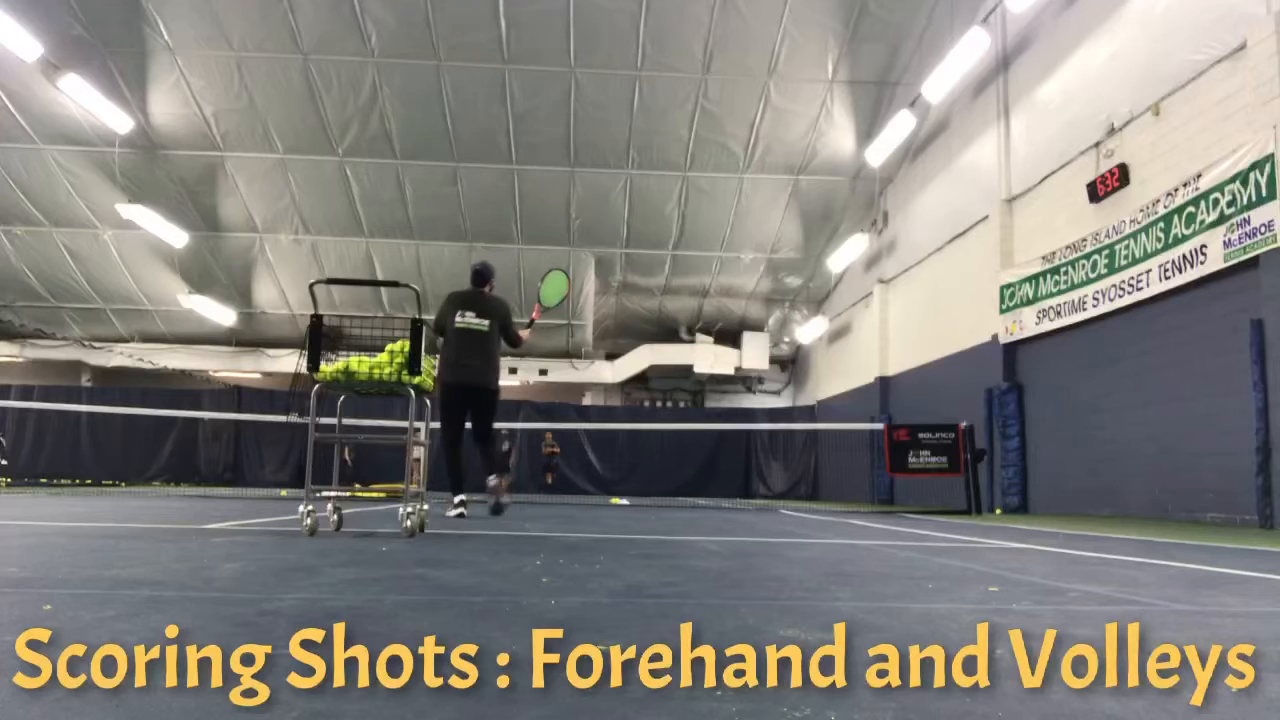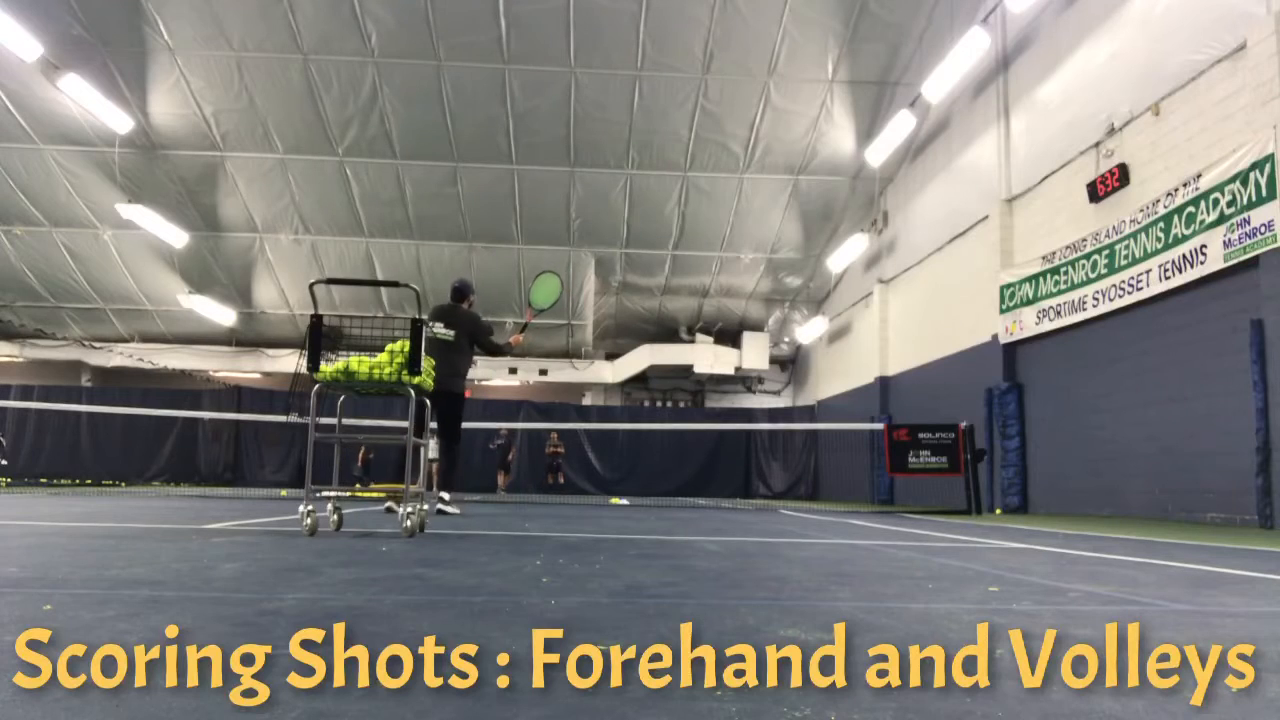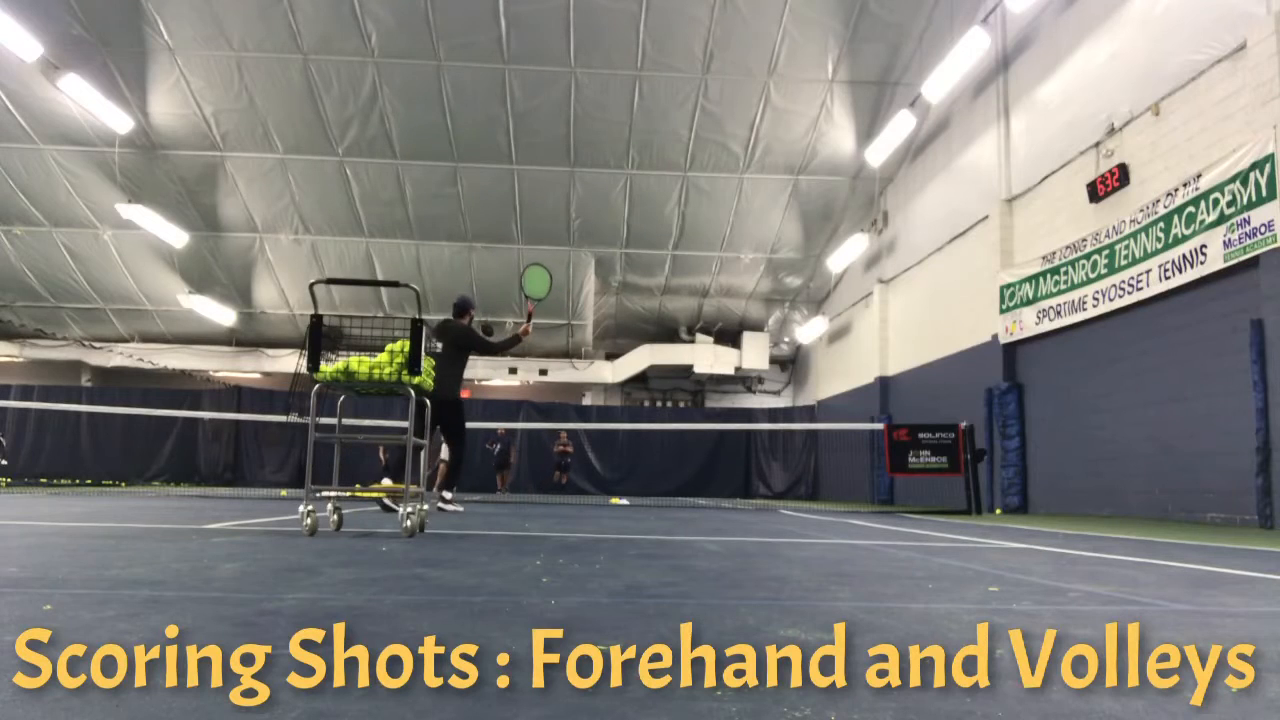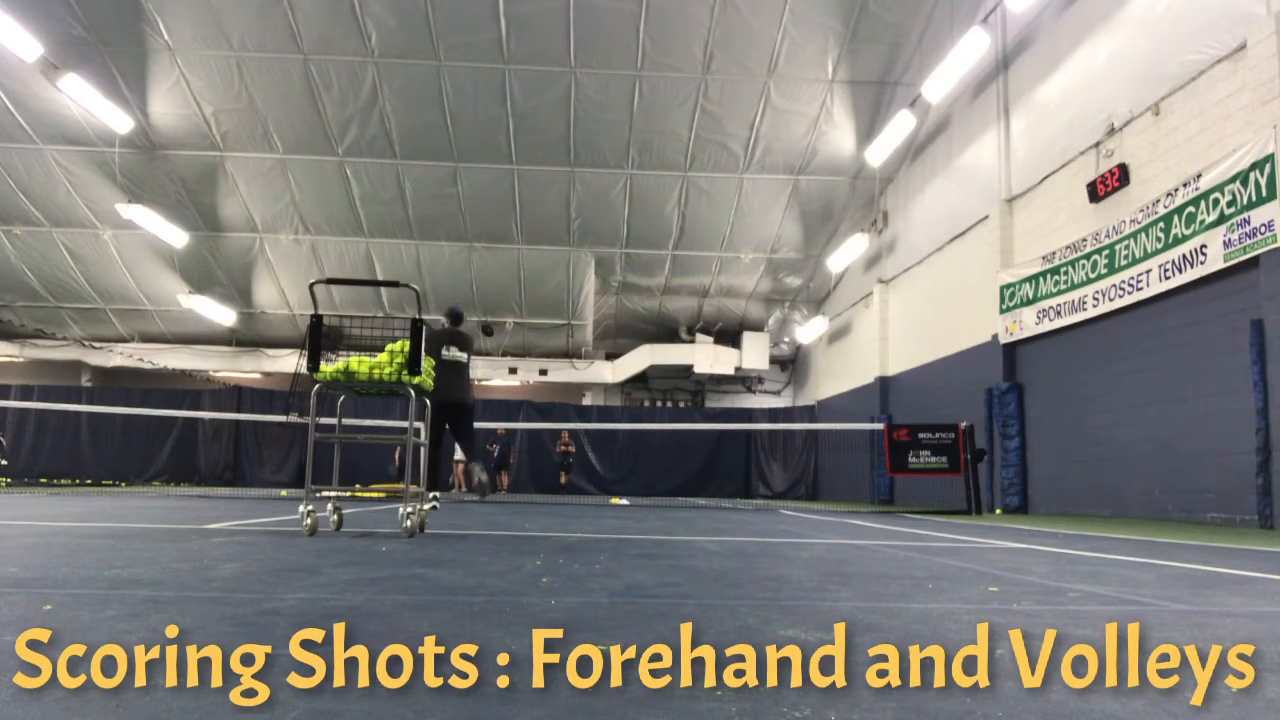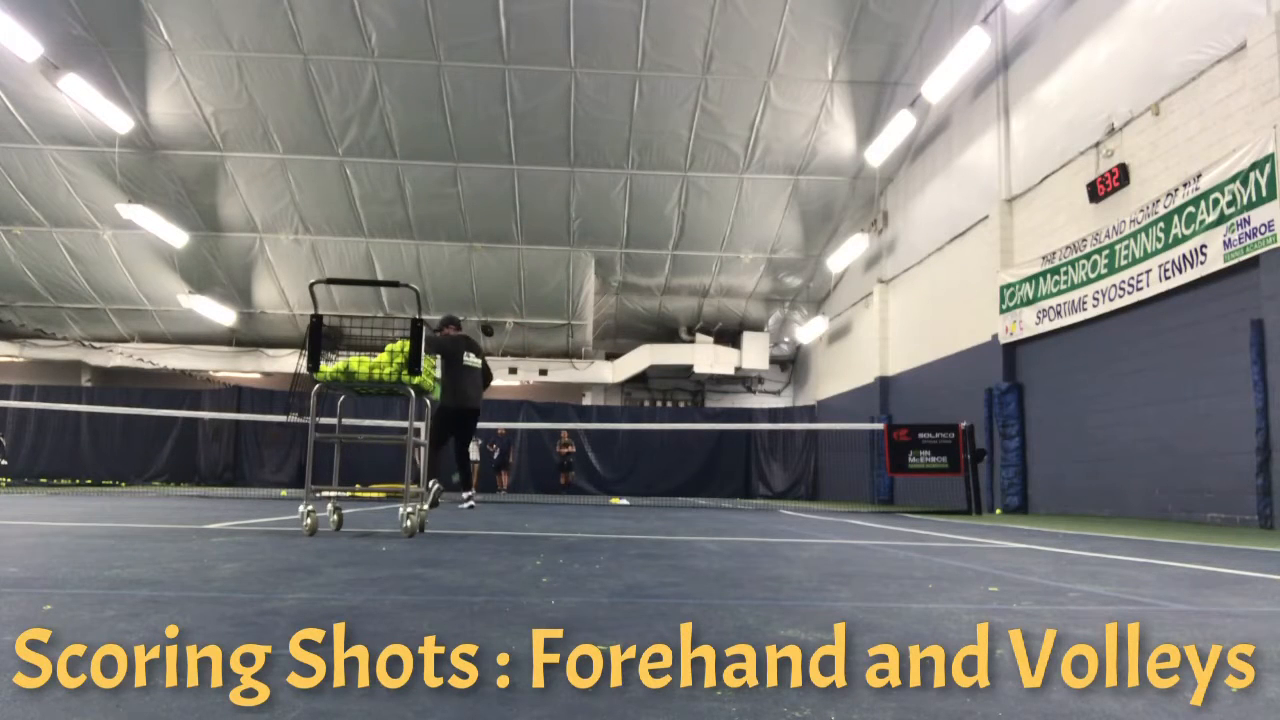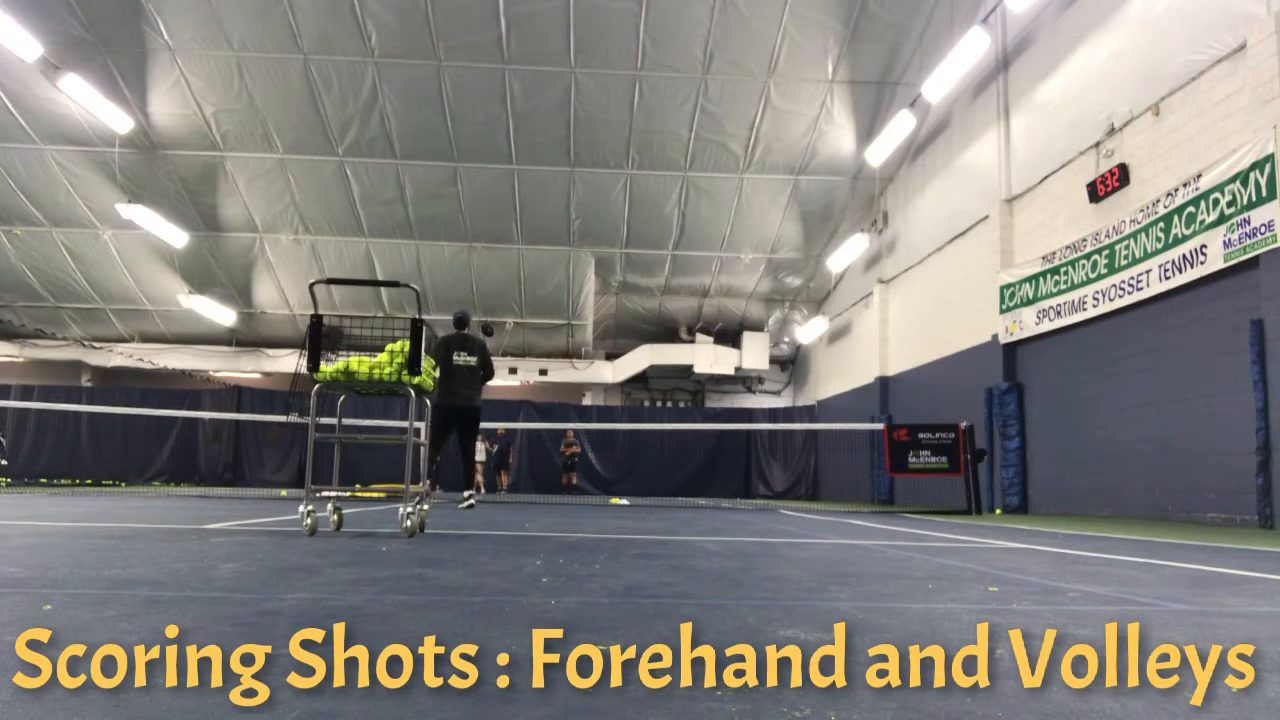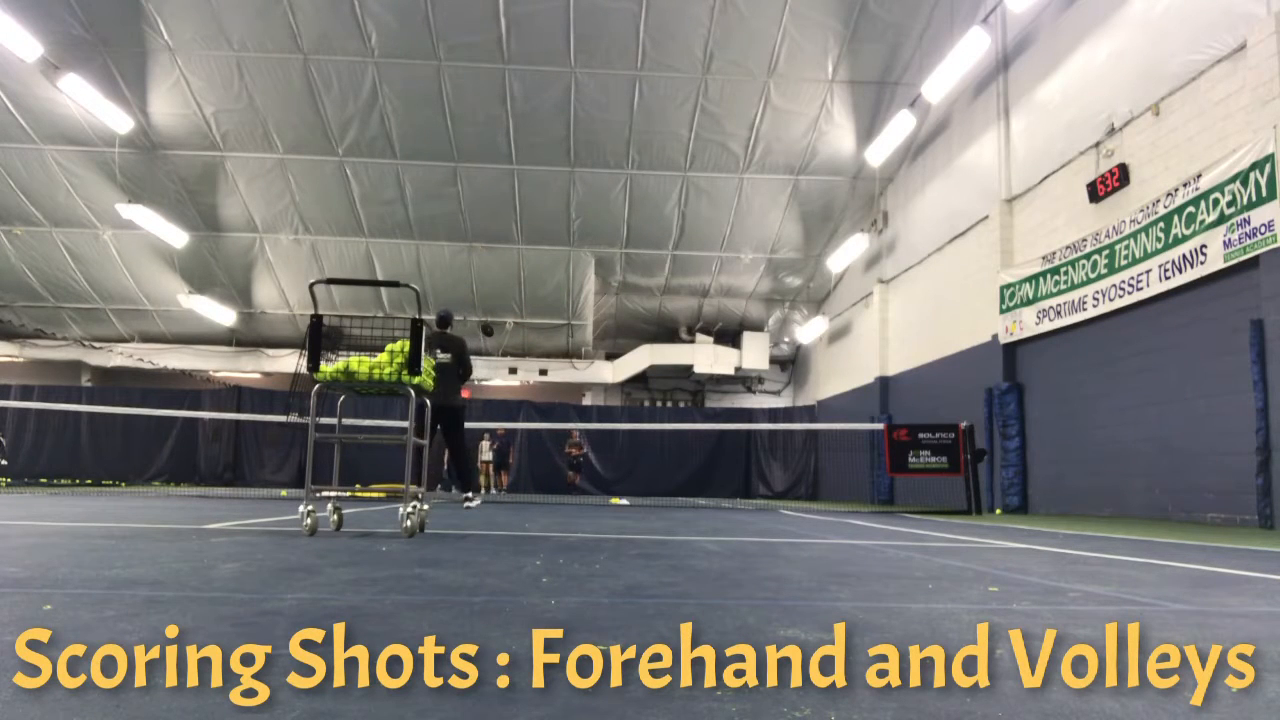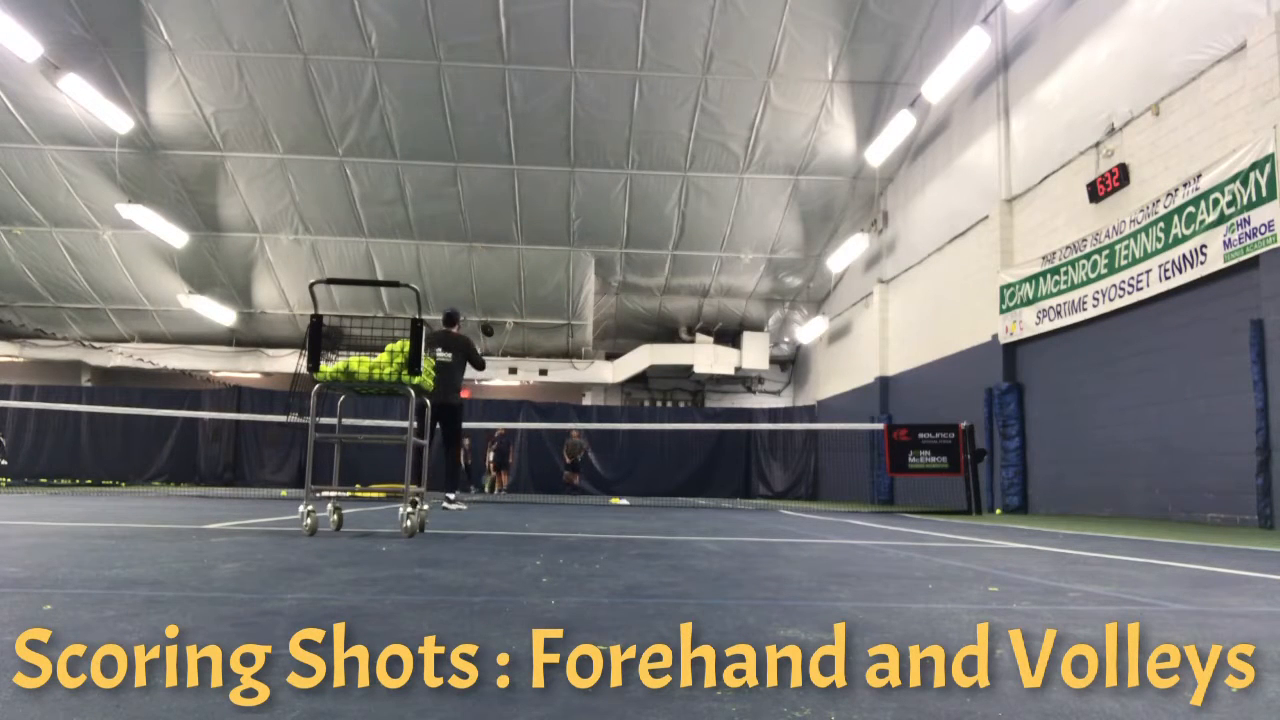
dt=0.5s
person 1, frame 1
left shoulder: (454, 300)
right shoulder: (499, 306)
left elbow: (438, 329)
right elbow: (513, 342)
right wrist: (522, 335)
left hip: (453, 380)
right hip: (485, 382)
left knee: (452, 440)
right knee: (483, 438)
left ankle: (459, 499)
right ankle: (493, 479)
person 1, frame 2
left shoulder: (434, 314)
right shoulder: (471, 319)
right elbow: (492, 349)
right wrist: (511, 344)
right hip: (450, 388)
left knee: (413, 439)
right knee: (450, 443)
right ankle: (444, 498)
person 1, frame 3
left shoulder: (438, 329)
right shoulder: (462, 332)
right elbow: (493, 349)
right wrist: (519, 336)
left hip: (424, 395)
right hip: (446, 398)
right knee: (458, 447)
right ankle: (445, 495)
person 1, frame 4
left shoulder: (434, 336)
right shoulder: (468, 341)
left hip: (437, 400)
right hip: (463, 401)
left knee: (432, 448)
right knee: (467, 442)
left ankle: (432, 495)
right ankle: (476, 467)
person 1, frame 5
left shoulder: (449, 342)
right shoulder: (476, 348)
left elbow: (425, 344)
right elbow: (488, 378)
left hip: (452, 404)
right hip: (473, 406)
left knee: (433, 445)
right knee: (461, 449)
left ankle: (433, 483)
right ankle: (468, 495)
person 1, frame 6
left shoulder: (445, 342)
right shoulder: (479, 345)
left elbow: (434, 366)
right elbow: (489, 373)
left hip: (446, 403)
right hip: (471, 404)
left knee: (433, 447)
right knee: (467, 450)
right ankle: (469, 494)
person 1, frame 7
left shoulder: (423, 342)
right shoulder: (458, 343)
right elbow: (467, 371)
left hip: (427, 402)
right hip: (452, 403)
right knee: (458, 449)
right ankle: (468, 495)
person 1, frame 8
left shoulder: (427, 339)
right shoulder: (463, 342)
right elbow: (480, 365)
right wrist: (476, 354)
left hip: (427, 400)
right hip: (450, 402)
right knee: (452, 449)
right ankle: (450, 496)
